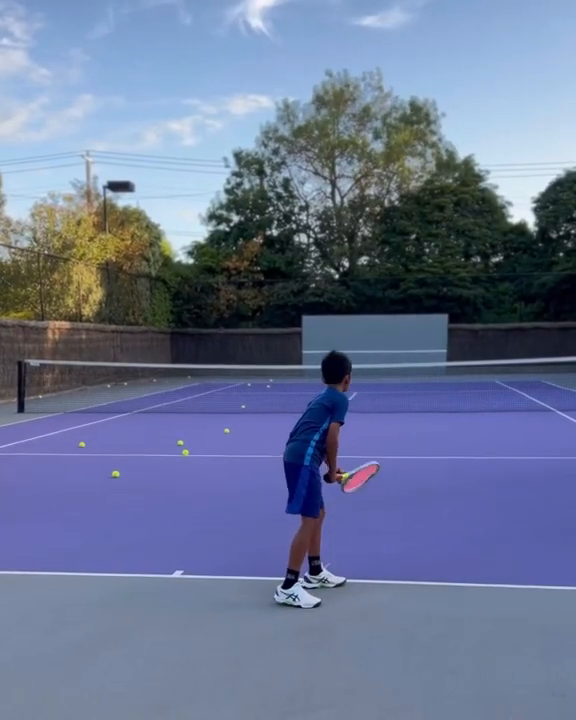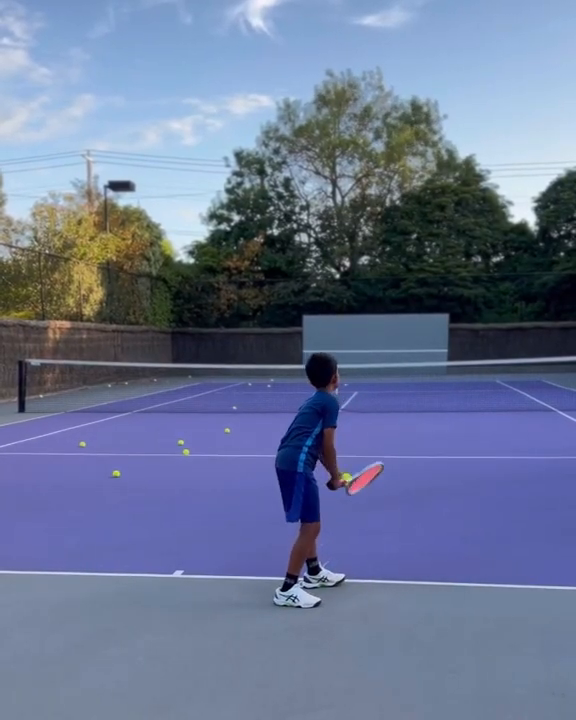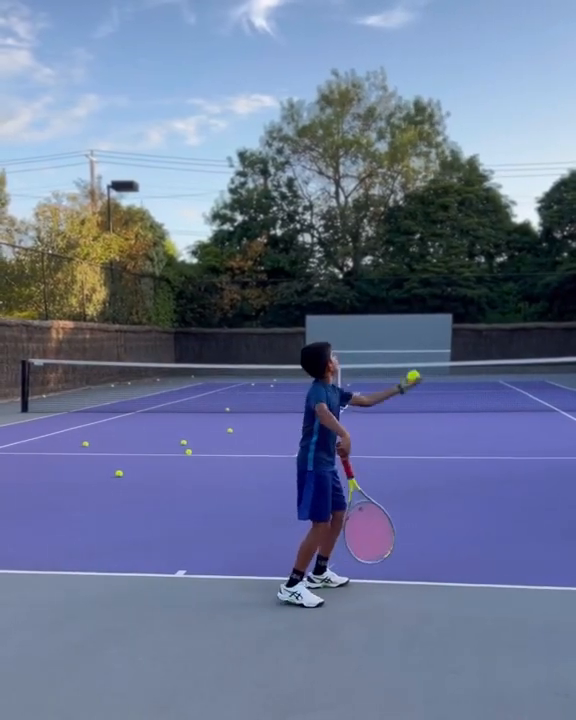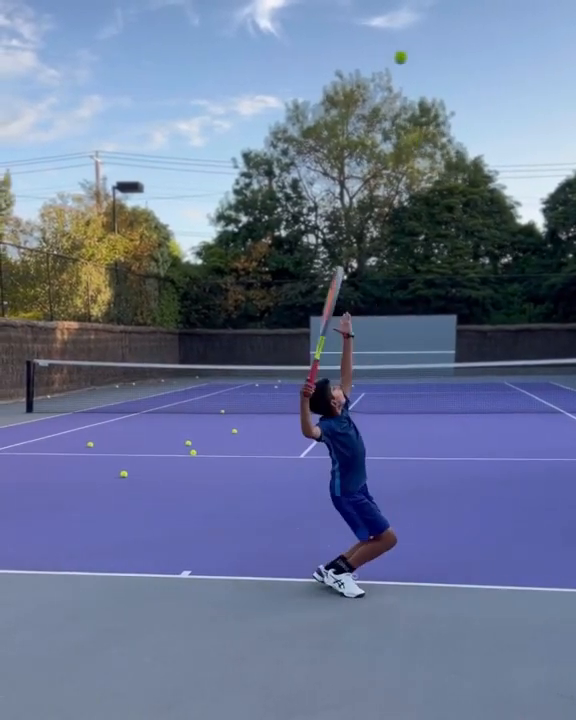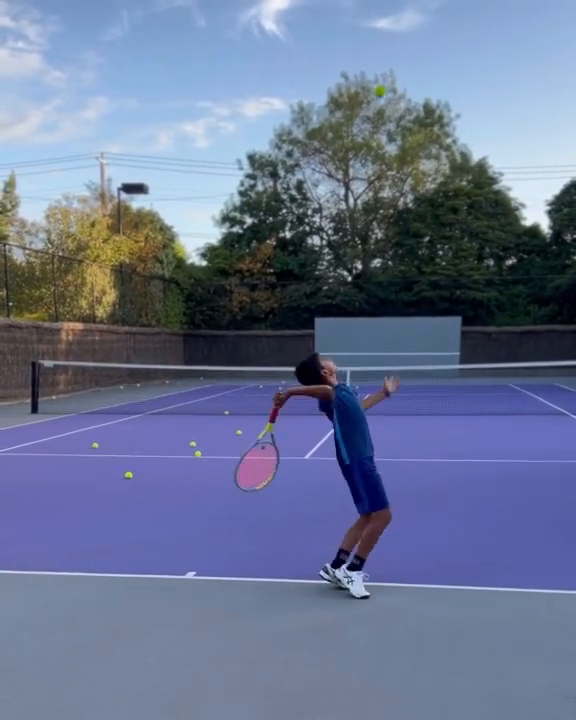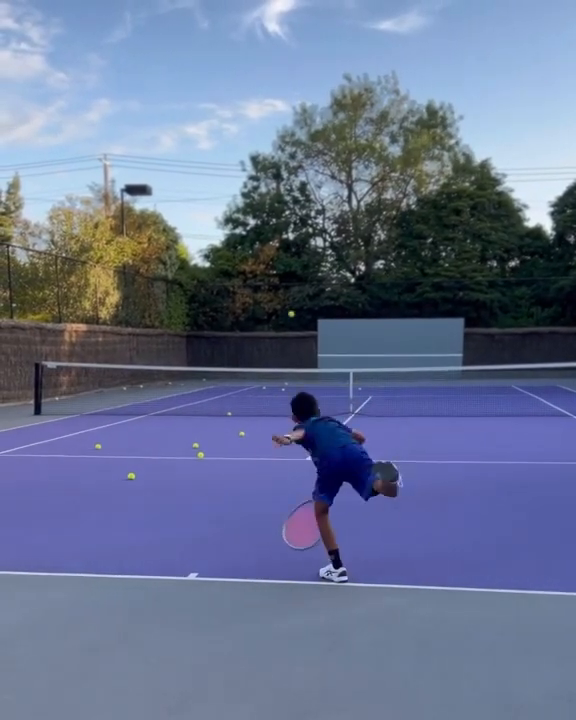
dt=0.4s
person 1, frame 1
left shoulder: (322, 397)
right shoulder: (341, 399)
right elbow: (331, 440)
left wrist: (331, 467)
right wrist: (332, 471)
left hip: (297, 456)
right hip: (304, 460)
left knee: (318, 515)
right knee: (310, 521)
left ankle: (315, 573)
right ankle: (288, 587)
person 1, frame 2
left shoulder: (314, 400)
right shoulder: (330, 402)
right elbow: (328, 446)
left wrist: (331, 473)
right wrist: (336, 476)
left hip: (288, 462)
right hip: (297, 466)
left knee: (310, 523)
right knee: (311, 526)
left ankle: (314, 573)
right ankle: (287, 589)
person 1, frame 3
left shoulder: (334, 390)
right shoulder: (317, 390)
left elbow: (364, 401)
right elbow: (323, 412)
left wrist: (397, 389)
right wrist: (342, 434)
left hip: (326, 465)
right hip: (313, 466)
left knee: (339, 516)
right knee: (320, 525)
left ankle: (319, 572)
right ankle: (292, 585)
person 1, frame 4
left shoulder: (342, 414)
right shoulder: (329, 426)
left elbow: (347, 373)
right elbow: (308, 431)
left wrist: (348, 337)
right wrist: (305, 400)
left hip: (359, 489)
right hip: (348, 493)
left knee: (378, 539)
right knee: (387, 538)
left ankle: (331, 568)
right ankle: (337, 571)
person 1, frame 5
left shoulder: (343, 390)
right shoulder: (328, 393)
left elbow: (362, 404)
right elbow: (321, 390)
left wrist: (384, 392)
right wrist: (289, 392)
left hip: (357, 459)
right hip: (356, 460)
left knee: (367, 518)
right knee: (382, 515)
left ankle: (337, 566)
right ankle: (351, 570)
person 1, frame 6
left shoulder: (301, 428)
right shoulder: (331, 421)
left elbow: (299, 433)
right elbow: (360, 437)
left wrist: (289, 438)
left hip: (330, 463)
right hip: (356, 456)
left knee: (321, 513)
right knee: (390, 490)
left ankle: (336, 567)
right ankle: (383, 477)
